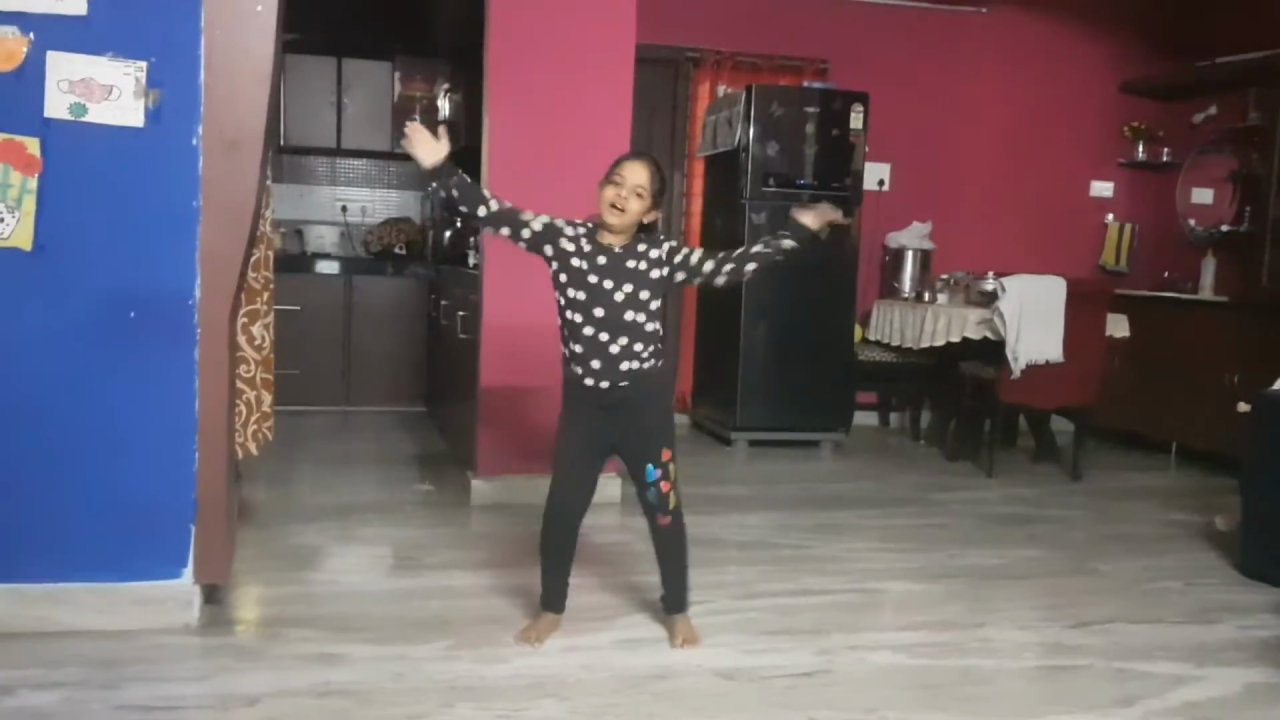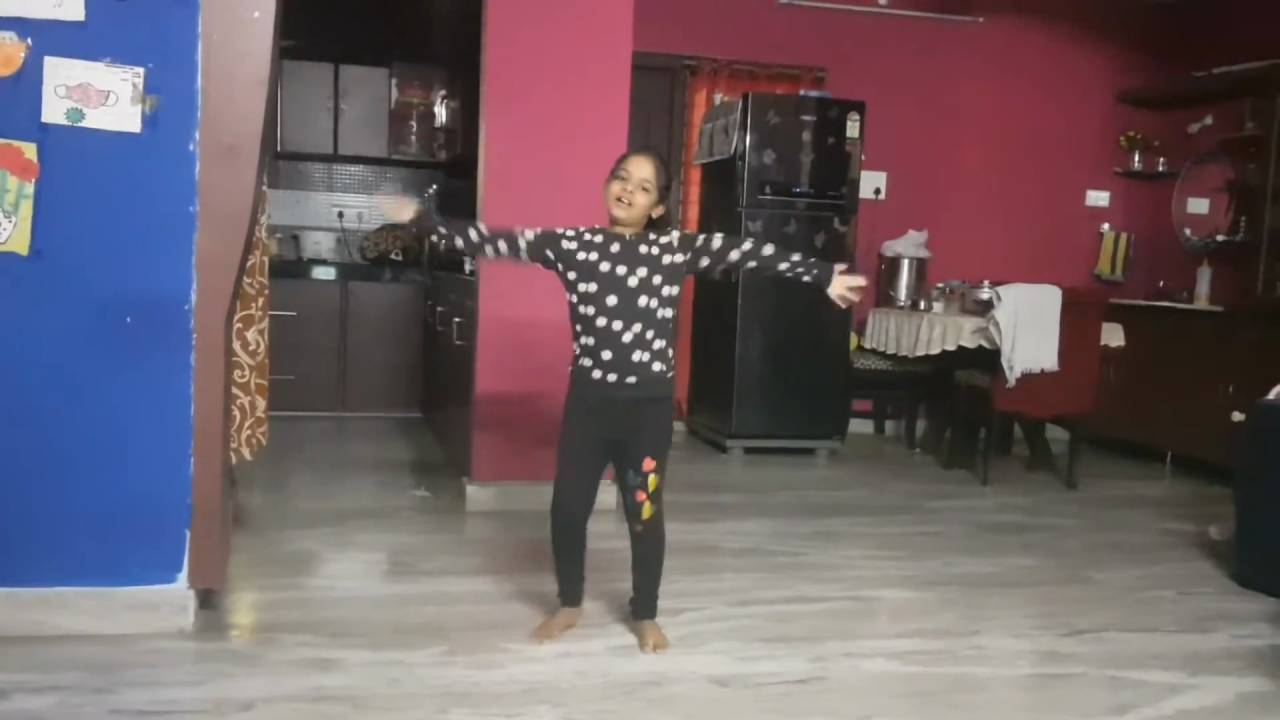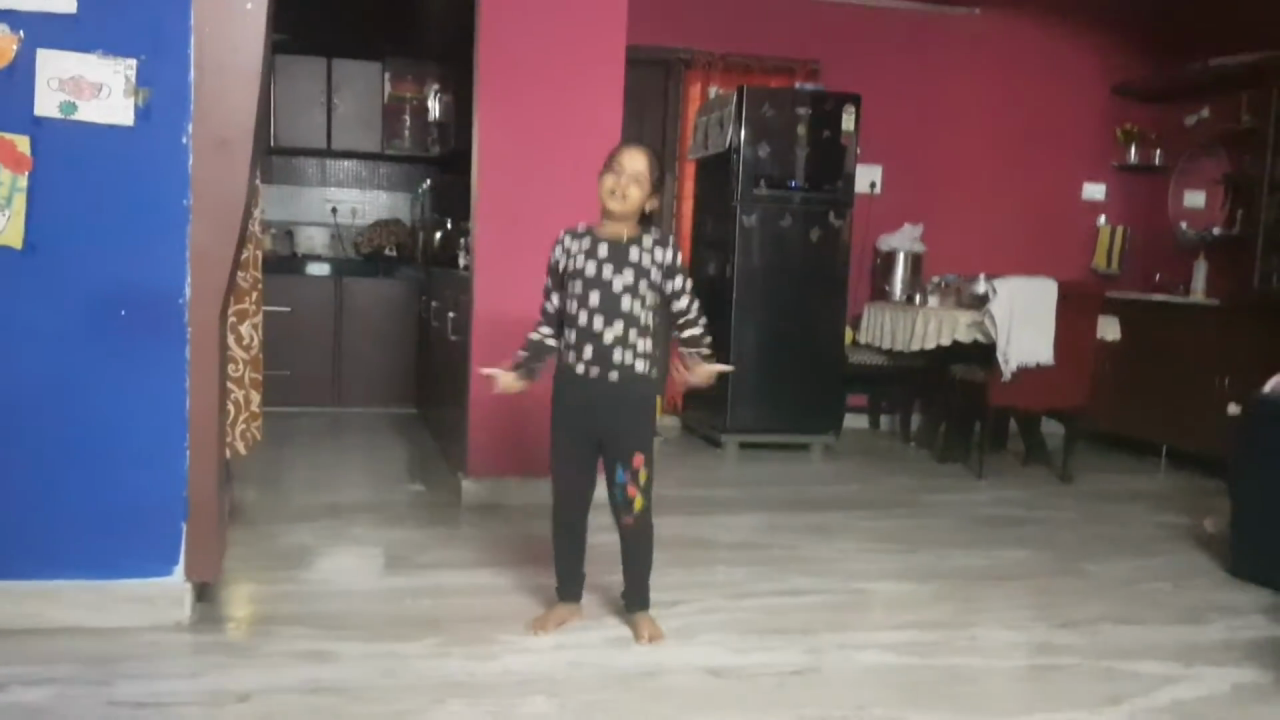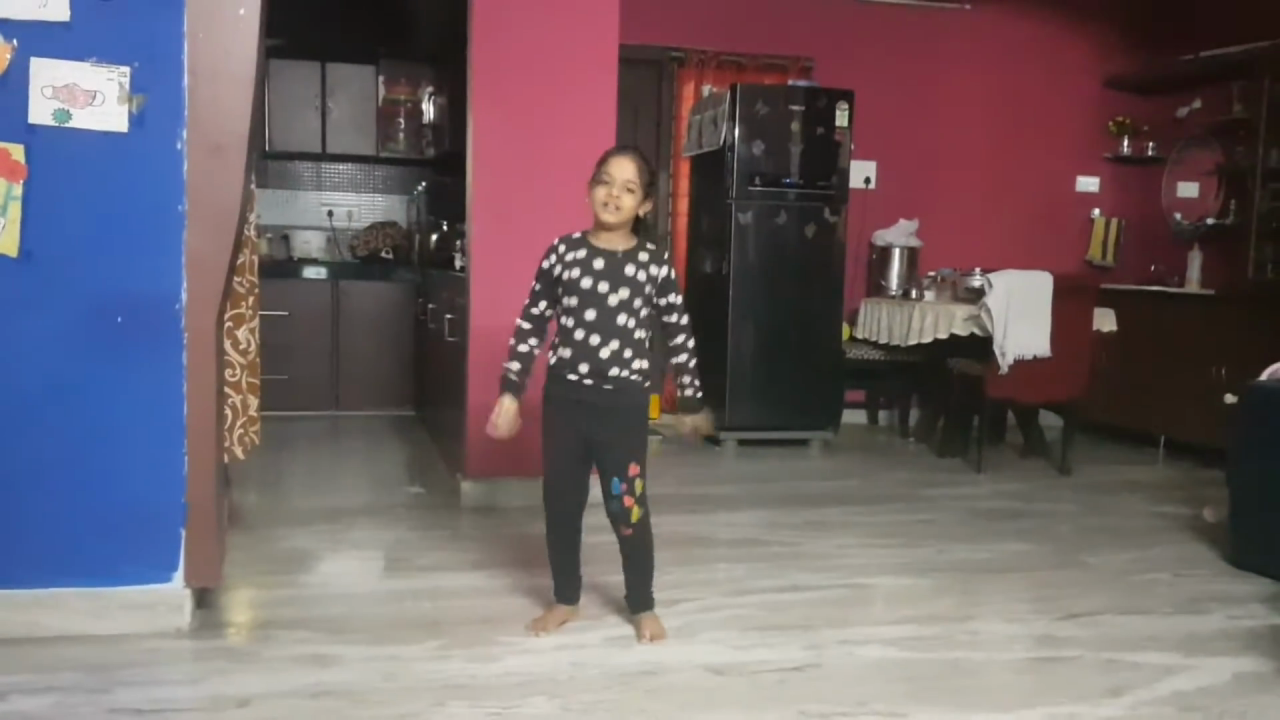
dt=0.4s
person 1, frame 1
left shoulder: (664, 254)
right shoulder: (564, 236)
left elbow: (731, 268)
right elbow: (497, 216)
left wrist: (797, 229)
right wrist: (442, 168)
left hip: (647, 403)
right hip: (585, 401)
left knee: (664, 508)
right knee: (562, 509)
left ankle: (677, 608)
right ankle: (551, 608)
person 1, frame 2
left shoulder: (674, 247)
right shoulder: (573, 243)
left elbow: (742, 254)
right elbow: (503, 243)
left wrist: (820, 274)
right wrist: (427, 223)
left hip: (648, 403)
right hip: (589, 397)
left knee: (645, 512)
right knee: (568, 505)
left ankle: (645, 614)
right ankle: (569, 603)
person 1, frame 3
left shoulder: (659, 250)
right shoulder: (571, 243)
left elbow: (687, 315)
right elbow: (552, 319)
left wrist: (693, 360)
right wrist: (521, 369)
left hip: (630, 397)
right hip: (573, 392)
left knee: (632, 505)
right knee: (570, 500)
left ankle: (638, 606)
right ankle: (568, 599)
person 1, frame 4
left shoulder: (654, 263)
right shoulder: (561, 252)
left elbow: (678, 332)
right elbow: (531, 324)
left wrist: (691, 401)
right wrist: (510, 390)
left hip: (623, 404)
right hip: (565, 400)
left knee: (629, 513)
right knee: (562, 505)
left ankle: (643, 606)
right ankle: (566, 599)
